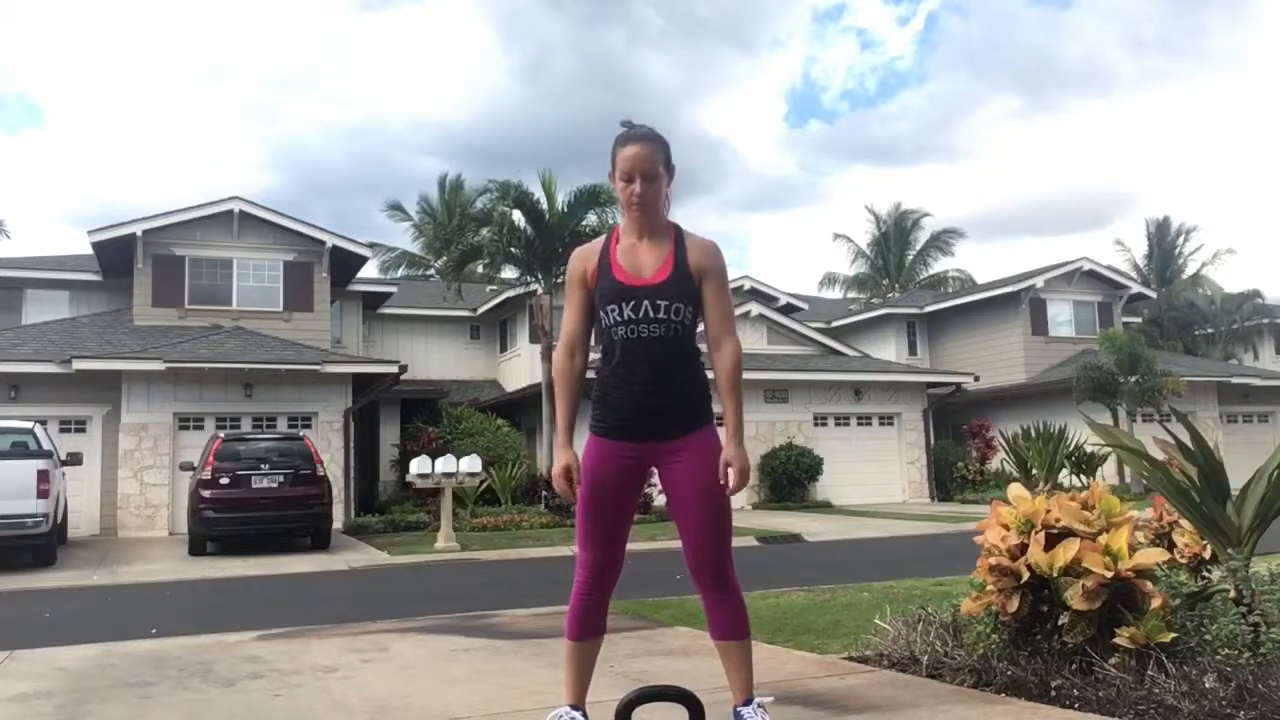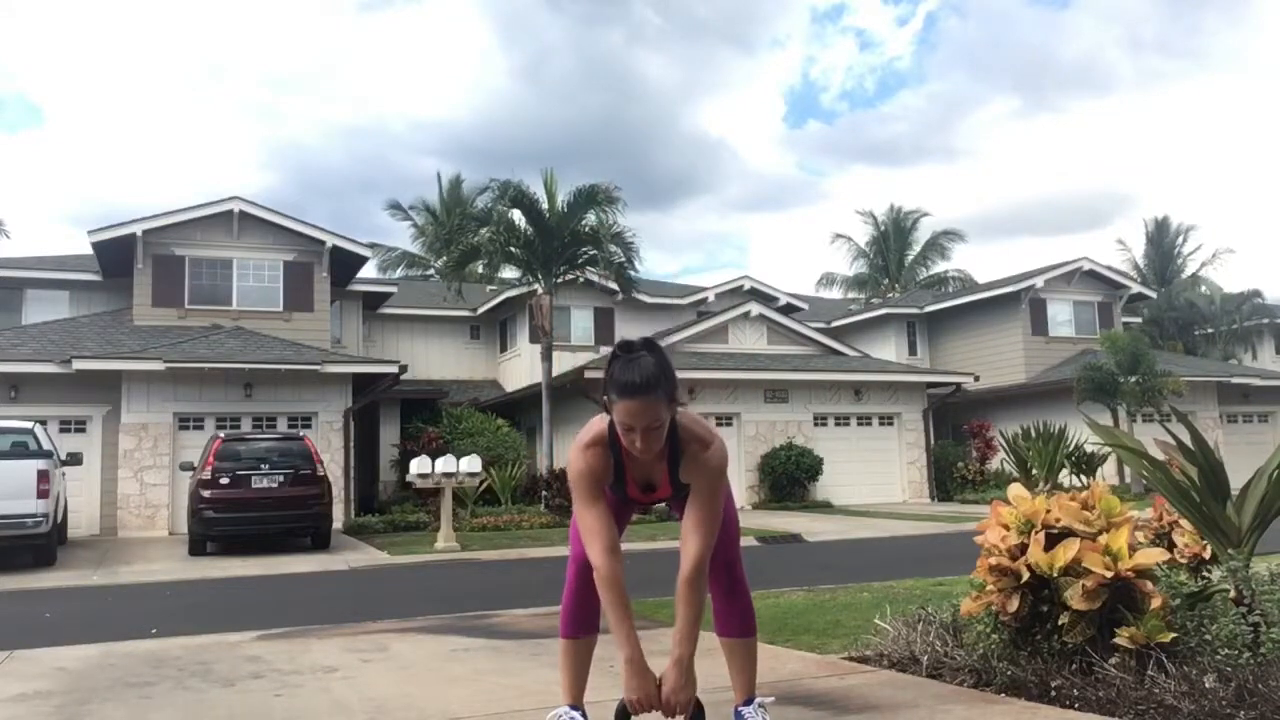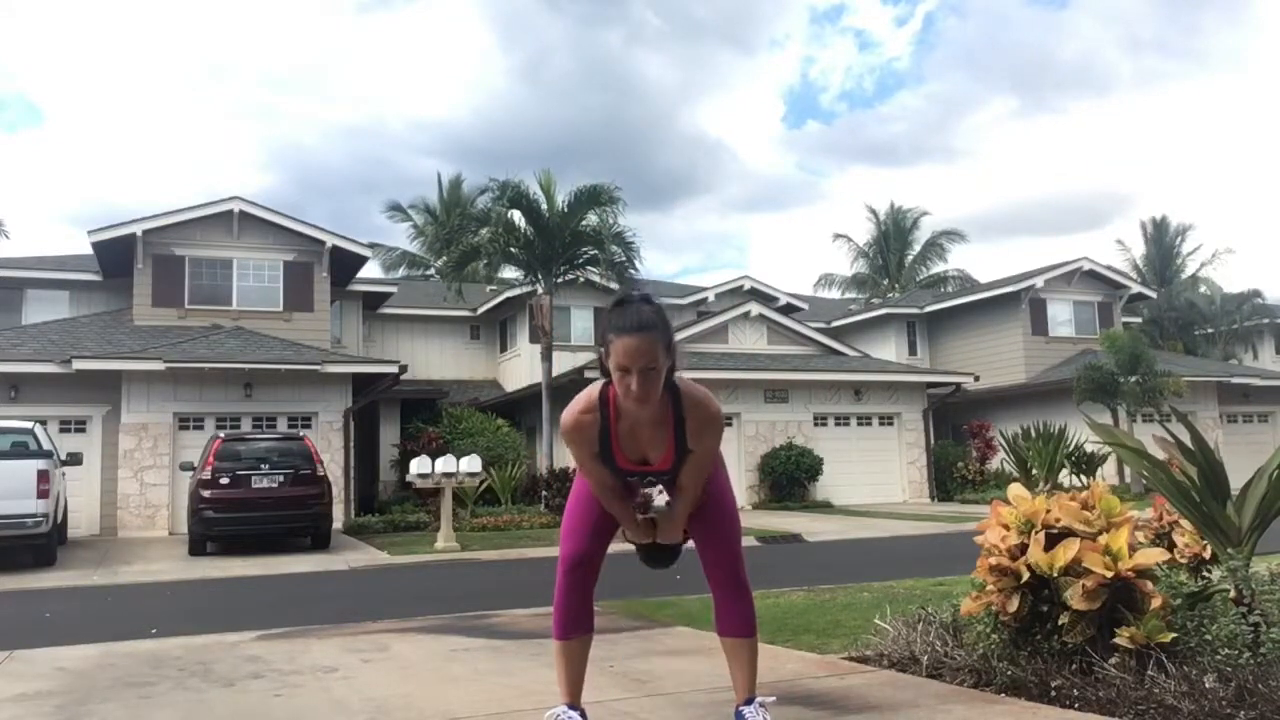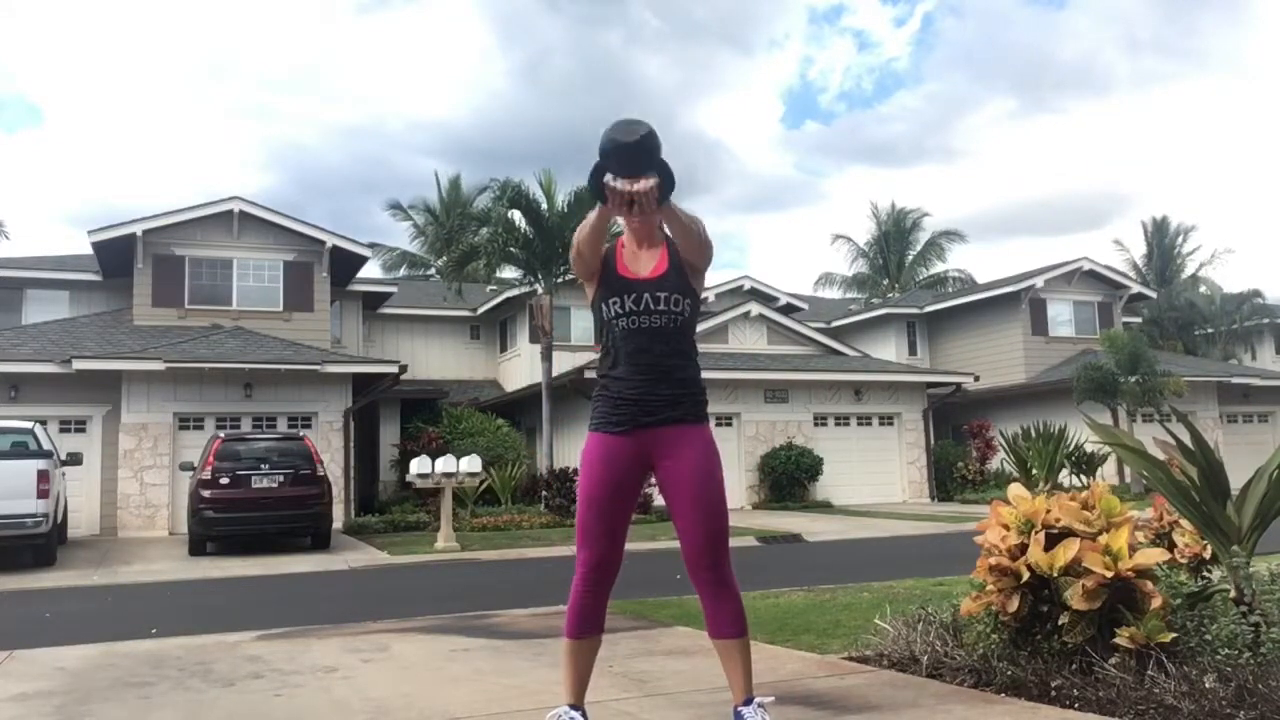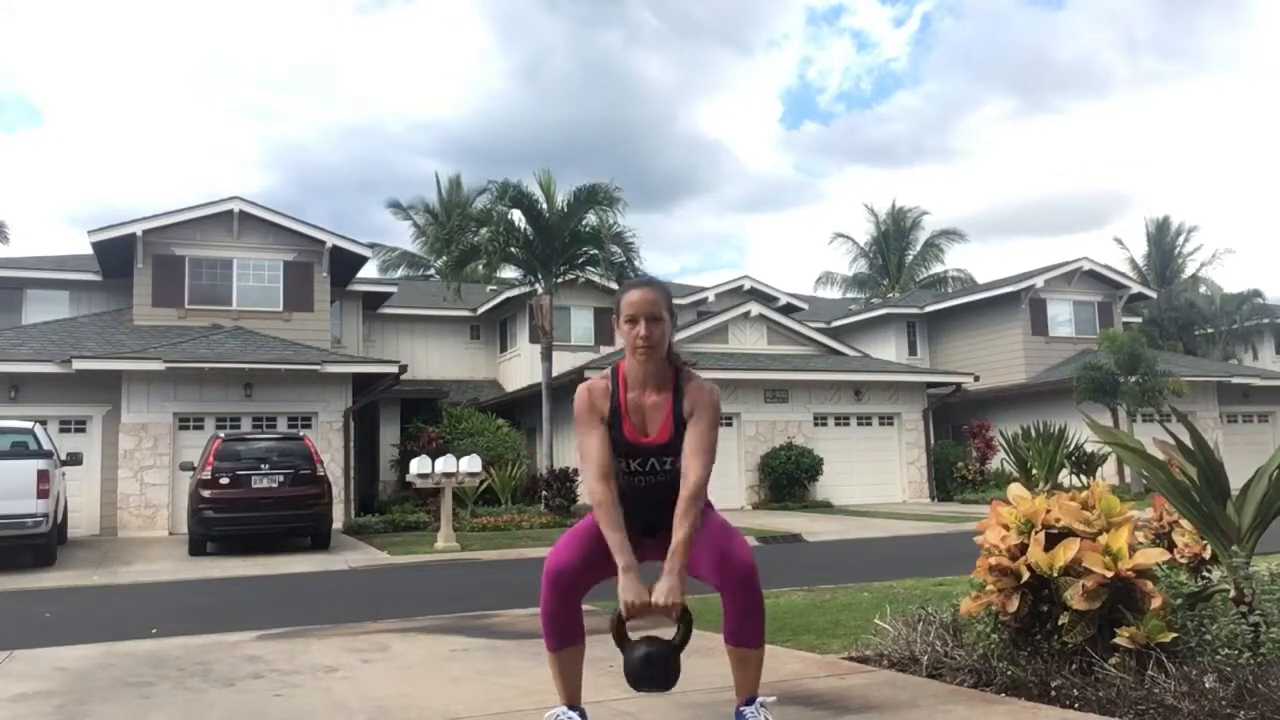
dt=1s
person 1, frame 1
left shoulder: (700, 254)
right shoulder: (587, 259)
left elbow: (724, 346)
right elbow: (569, 352)
left wrist: (733, 437)
right wrist: (563, 443)
left hip: (688, 434)
right hip: (612, 436)
left knee: (714, 572)
right knee: (594, 572)
person 1, frame 2
left shoulder: (705, 449)
right shoulder: (588, 452)
left elbow: (694, 564)
right elbow: (605, 562)
left wrist: (681, 663)
right wrist: (632, 664)
left hip: (688, 481)
right hip: (614, 483)
left knee: (725, 568)
right knee: (582, 568)
person 1, frame 3
left shoulder: (702, 412)
right shoulder: (579, 418)
left elbow: (688, 487)
right elbow: (606, 485)
left wrist: (670, 532)
right wrist: (634, 527)
left hip: (687, 469)
right hip: (613, 474)
left knee: (728, 571)
right knee: (574, 564)
person 1, frame 4
left shoulder: (687, 259)
right shoulder: (599, 263)
left elbow: (697, 237)
right elbow: (582, 244)
left wrist: (658, 200)
right wrist: (608, 202)
left hip: (682, 425)
right hip: (614, 427)
left knee: (711, 567)
right knee: (593, 569)
person 1, frame 5
left shoulder: (699, 394)
right shoulder: (593, 395)
left elbow: (694, 483)
right elbow: (599, 486)
left wrist: (673, 573)
right wrist: (627, 571)
left hip: (683, 516)
right hip: (620, 518)
left knee: (740, 570)
right knee: (558, 573)
